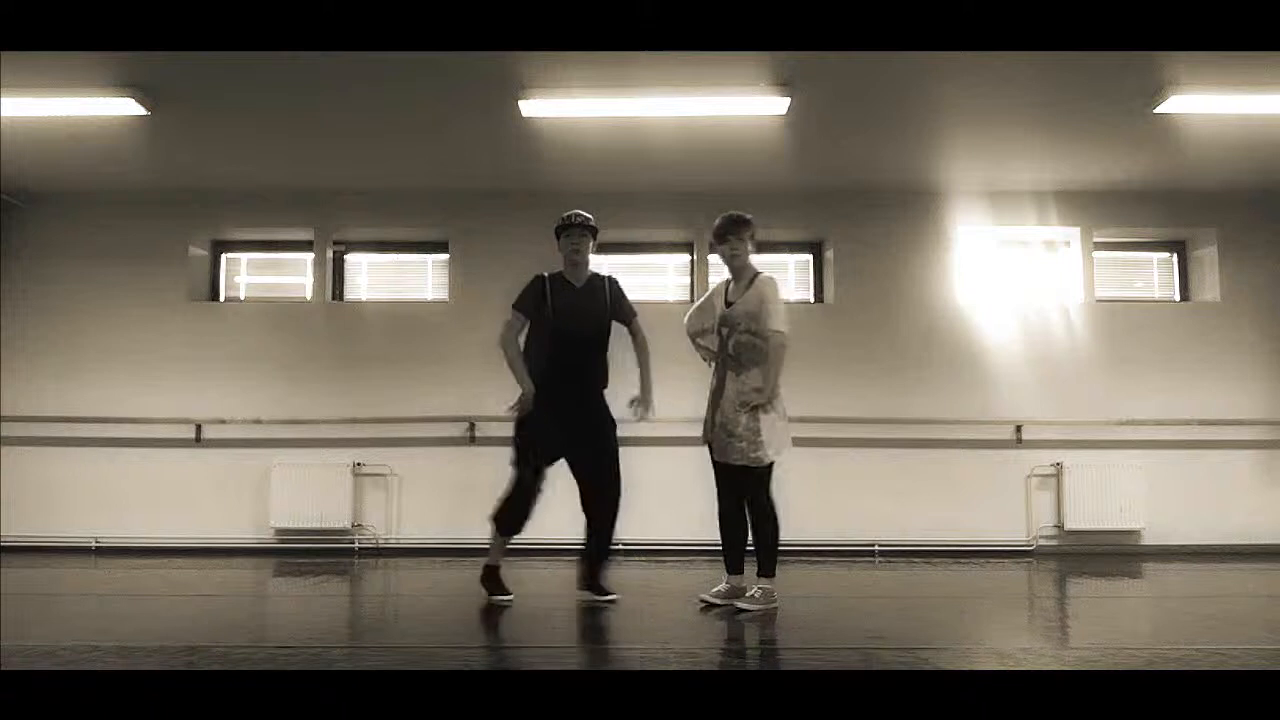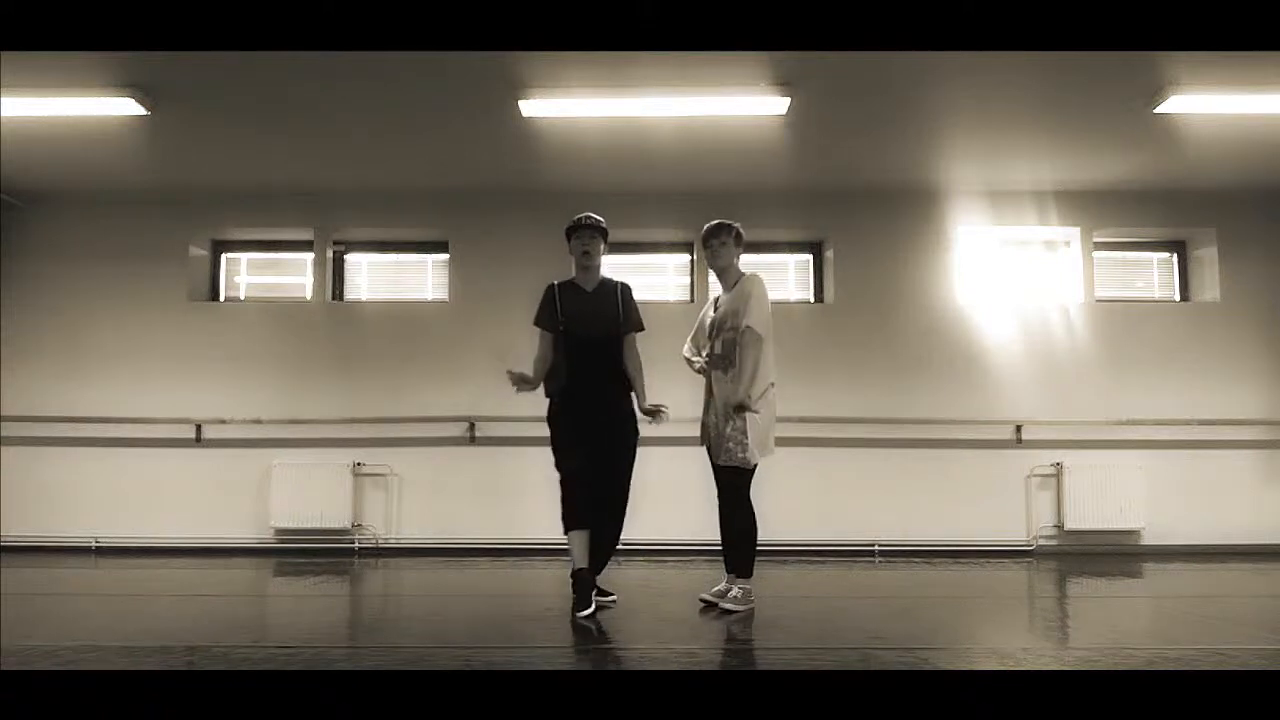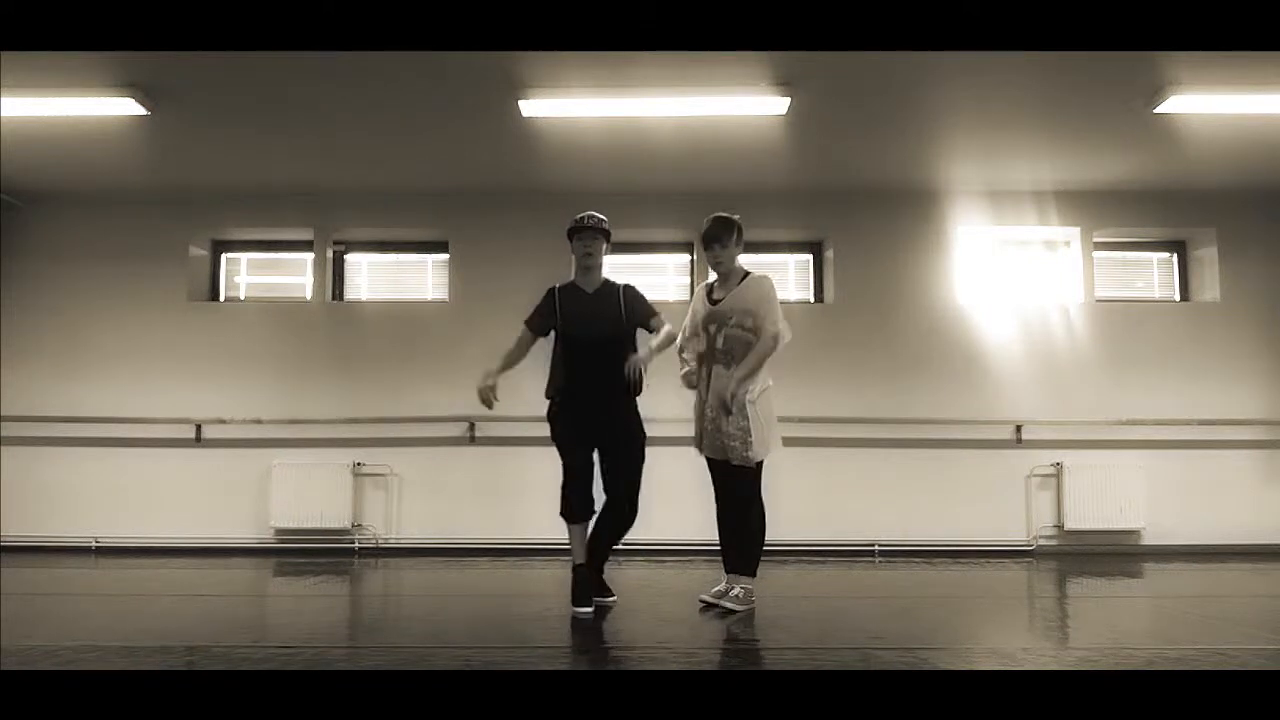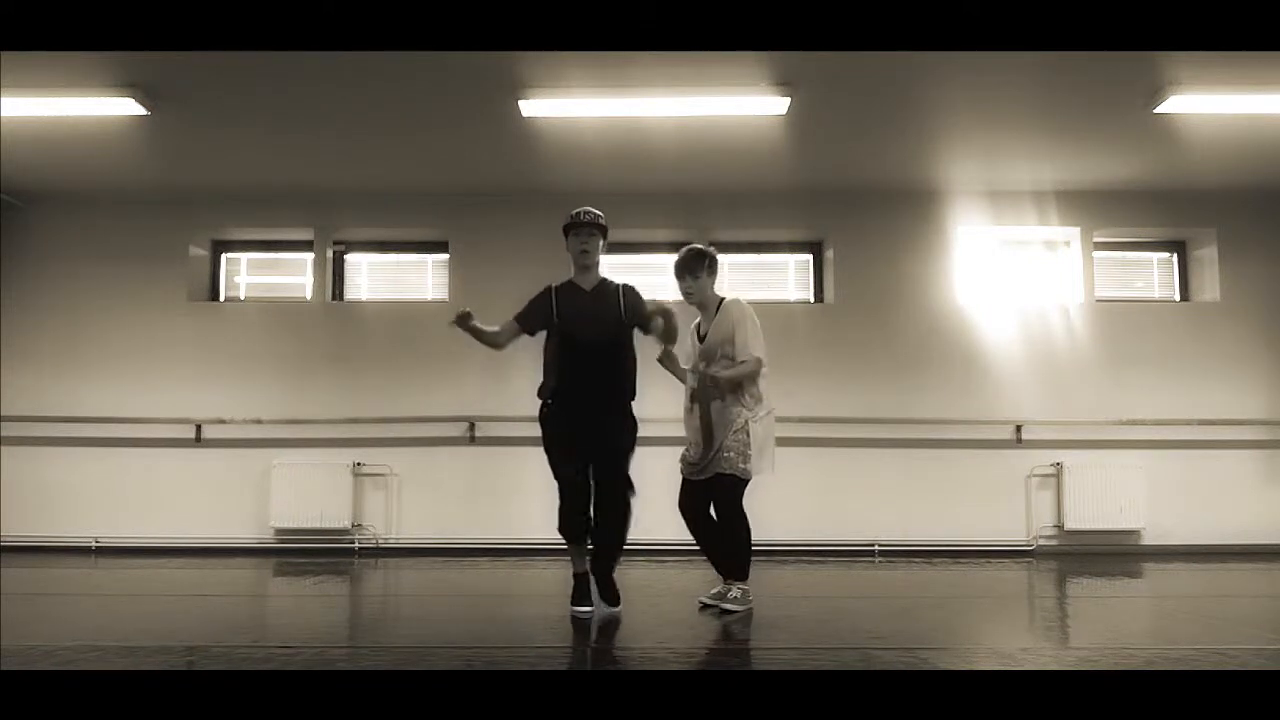
dt=0.5s
person 1, frame 1
left shoulder: (607, 288)
right shoulder: (541, 287)
left elbow: (637, 335)
right elbow: (507, 336)
left wrist: (645, 387)
right wrist: (524, 381)
left hip: (590, 401)
right hip: (545, 402)
left knee: (604, 488)
right knee: (528, 482)
left ankle: (591, 575)
right ankle: (493, 565)
person 1, frame 2
left shoulder: (620, 293)
right shoulder: (555, 295)
left elbow: (629, 351)
right elbow: (546, 353)
left wrist: (642, 400)
right wrist: (533, 380)
left hip: (614, 407)
right hip: (569, 406)
left knee: (612, 495)
right knee: (576, 484)
left ankle: (588, 576)
right ankle: (584, 581)
person 1, frame 3
left shoulder: (626, 296)
right shoulder: (557, 298)
left elbow: (669, 330)
right elbow: (523, 341)
left wrist: (648, 350)
right wrist: (493, 373)
left hip: (619, 409)
right hip: (571, 408)
left knee: (624, 496)
right knee: (577, 476)
left ankle: (592, 566)
right ankle: (580, 574)
person 1, frame 4
left shoulder: (625, 296)
right shoulder: (552, 298)
left elbow: (669, 339)
right elbow: (500, 339)
left wrist: (664, 318)
right wrist: (471, 325)
left hip: (613, 412)
right hip: (563, 412)
left knee: (615, 488)
right knee: (574, 492)
left ankle: (603, 569)
right ankle: (580, 577)
person 2, frame 1
left shoulder: (765, 286)
right shoulder: (720, 292)
left elbow: (777, 340)
right elbow: (692, 325)
left wrist: (767, 391)
right wrist: (710, 354)
left hip: (753, 408)
right hip: (722, 404)
left knee: (757, 495)
right knee: (727, 498)
left ankle: (767, 585)
right ankle: (734, 580)
person 2, frame 2
left shoulder: (751, 285)
right shoulder: (713, 303)
left elbow: (752, 335)
right elbow: (691, 347)
left wrist: (743, 390)
right wrist: (699, 363)
left hip: (745, 406)
right hip: (716, 406)
left knee: (737, 494)
right knee: (725, 496)
left ankle: (744, 584)
right ankle: (731, 578)
person 2, frame 3
left shoulder: (758, 285)
right shoulder: (702, 293)
left elbow: (770, 340)
right elbow: (687, 341)
left wrist: (734, 381)
right wrist: (689, 366)
left hip: (744, 403)
right hip: (711, 404)
left knee: (746, 493)
right knee: (725, 495)
left ankle: (746, 582)
right ankle: (731, 578)
person 2, frame 4
left shoulder: (737, 311)
right shoulder: (695, 329)
left elbow: (755, 364)
left wrist: (724, 374)
right wrist: (673, 367)
left hip: (742, 423)
right hip: (705, 430)
left knee: (727, 501)
right knee: (691, 504)
left ankle: (741, 585)
right ankle: (728, 579)
